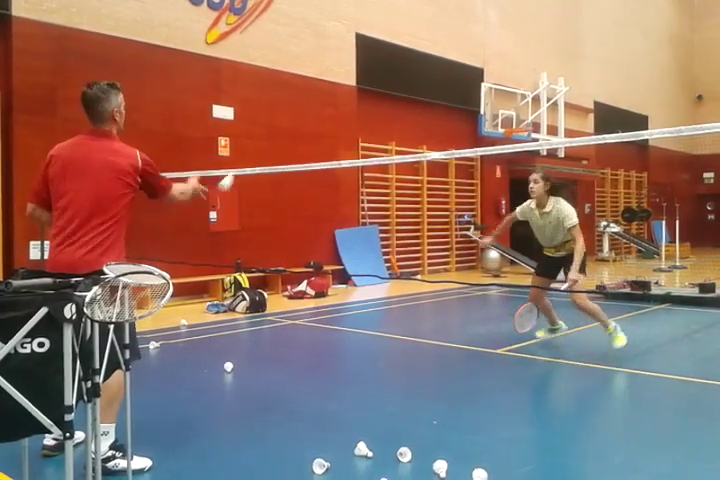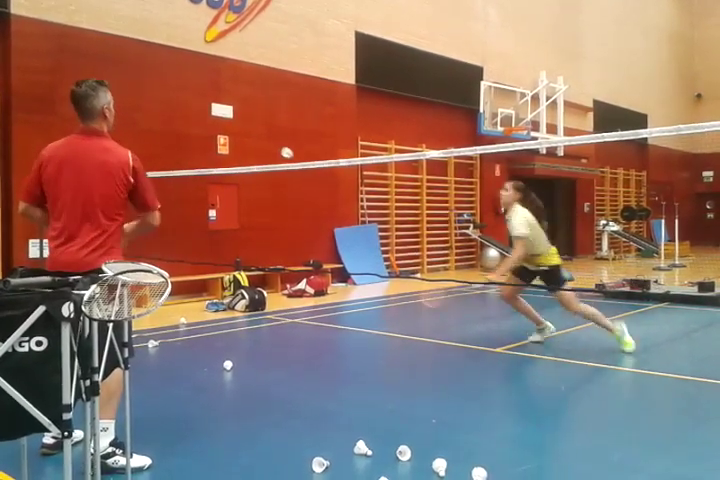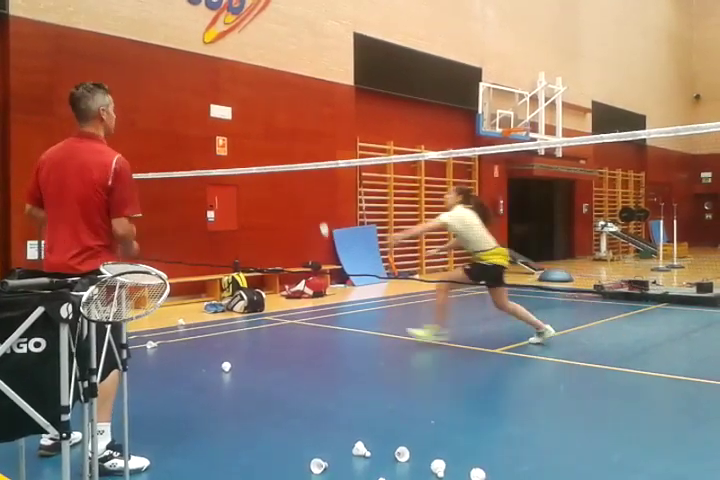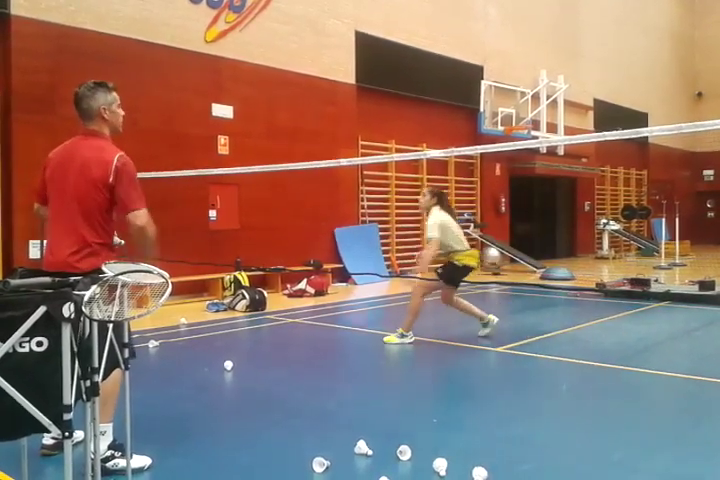
dt=0.3s
person 1, frame 1
left shoulder: (57, 154)
right shoulder: (132, 159)
left elbow: (34, 210)
right elbow: (171, 193)
right wrist: (192, 187)
left hip: (58, 270)
right hip: (101, 272)
right knee: (113, 359)
left ankle: (53, 433)
right ankle: (107, 449)
person 1, frame 2
left shoulder: (50, 154)
right shoulder: (124, 160)
left elbow: (27, 208)
right elbow: (153, 219)
right wrist: (129, 229)
left hip: (59, 270)
right hip: (100, 272)
right knee: (112, 359)
left ankle: (54, 432)
right ankle: (105, 445)
person 1, frame 3
left shoulder: (49, 157)
right shoulder: (113, 163)
left elbow: (33, 210)
right elbow: (123, 229)
right wrist: (131, 250)
left hip: (56, 270)
right hip: (94, 273)
right knee: (107, 360)
left ankle: (52, 433)
right ankle: (102, 449)
person 1, frame 4
left shoulder: (56, 155)
right shoulder: (115, 160)
left elbow: (41, 209)
right elbow: (140, 223)
right wrist: (148, 262)
left hip: (56, 270)
right hip: (94, 272)
right knee: (110, 360)
left ankle: (54, 432)
right ankle: (104, 448)
person 2, frame 1
left shoulder: (562, 208)
right shoulder: (528, 207)
left elbow: (579, 240)
right elbow: (509, 219)
left wrist: (575, 270)
right wrist: (492, 236)
left hip: (570, 253)
right hip: (550, 254)
left knee: (580, 301)
right knee: (535, 297)
left ankle: (611, 328)
right ankle: (555, 324)
person 2, frame 2
left shoulder: (519, 216)
right shoulder: (512, 213)
left elbow: (519, 251)
left wrist: (499, 273)
left hip: (545, 263)
right hip: (529, 262)
left knee: (574, 307)
right knee: (507, 294)
left ankle: (616, 330)
right ankle: (543, 327)
person 2, frame 3
left shoulder: (456, 214)
right shoulder: (466, 213)
left elbow: (428, 226)
left wrist: (401, 235)
right wrist: (442, 248)
left hip: (489, 261)
right hip: (494, 259)
left knee: (443, 285)
right knee: (501, 304)
left ankle: (438, 329)
right ankle: (542, 329)
person 2, frame 4
left shoulder: (434, 219)
right shoulder: (440, 215)
left elbow: (433, 247)
left wrist: (423, 267)
right wrist: (430, 253)
left hip: (461, 261)
right hip: (462, 259)
left knee: (419, 289)
right knee: (447, 298)
left ankle: (405, 333)
right ankle: (486, 319)
